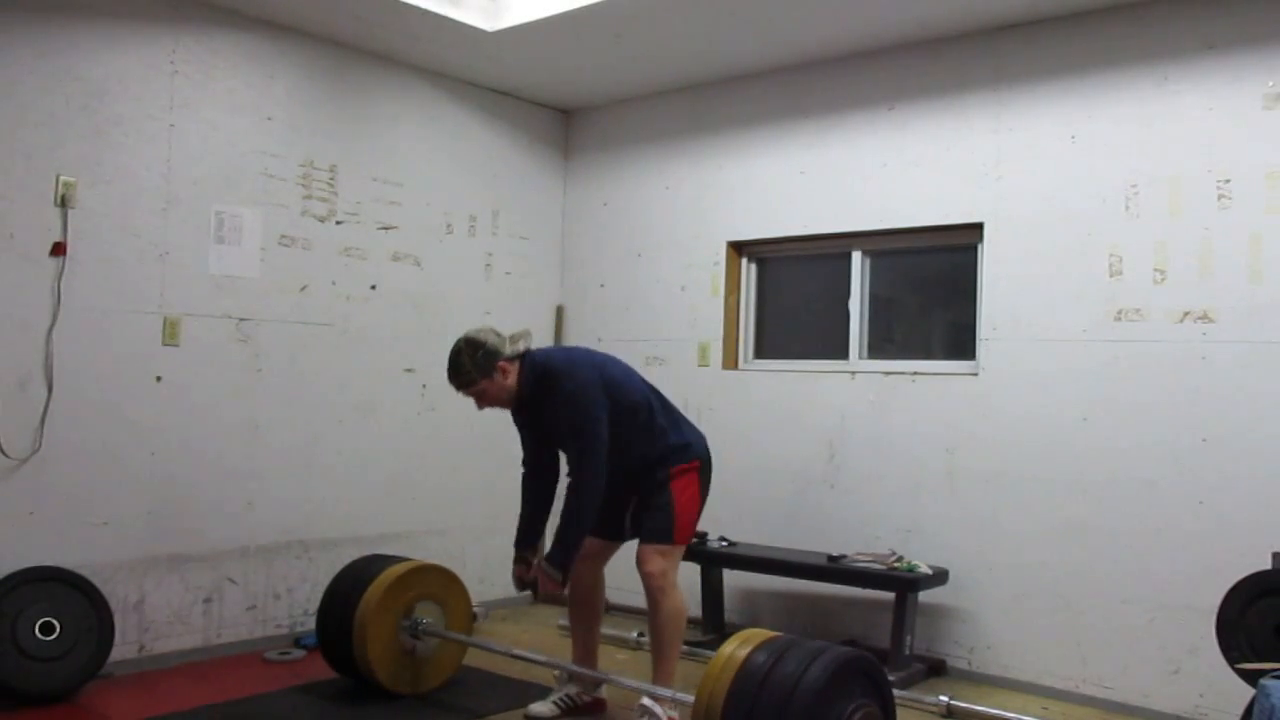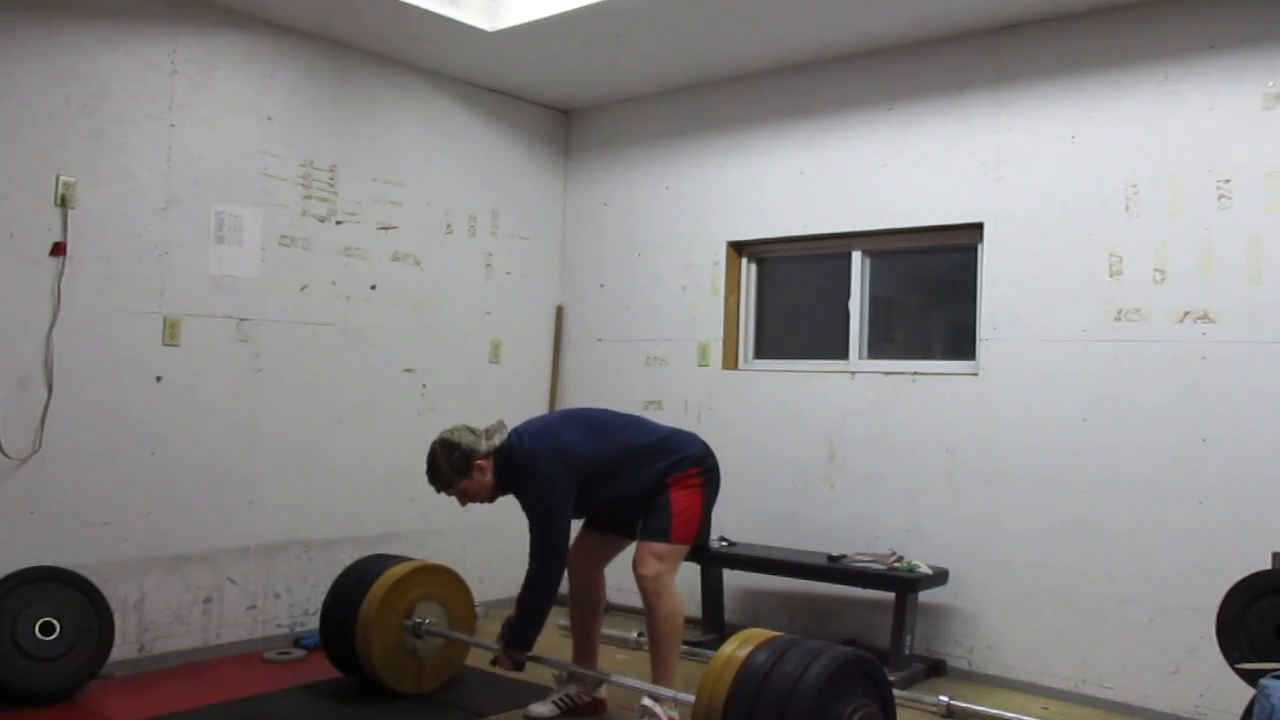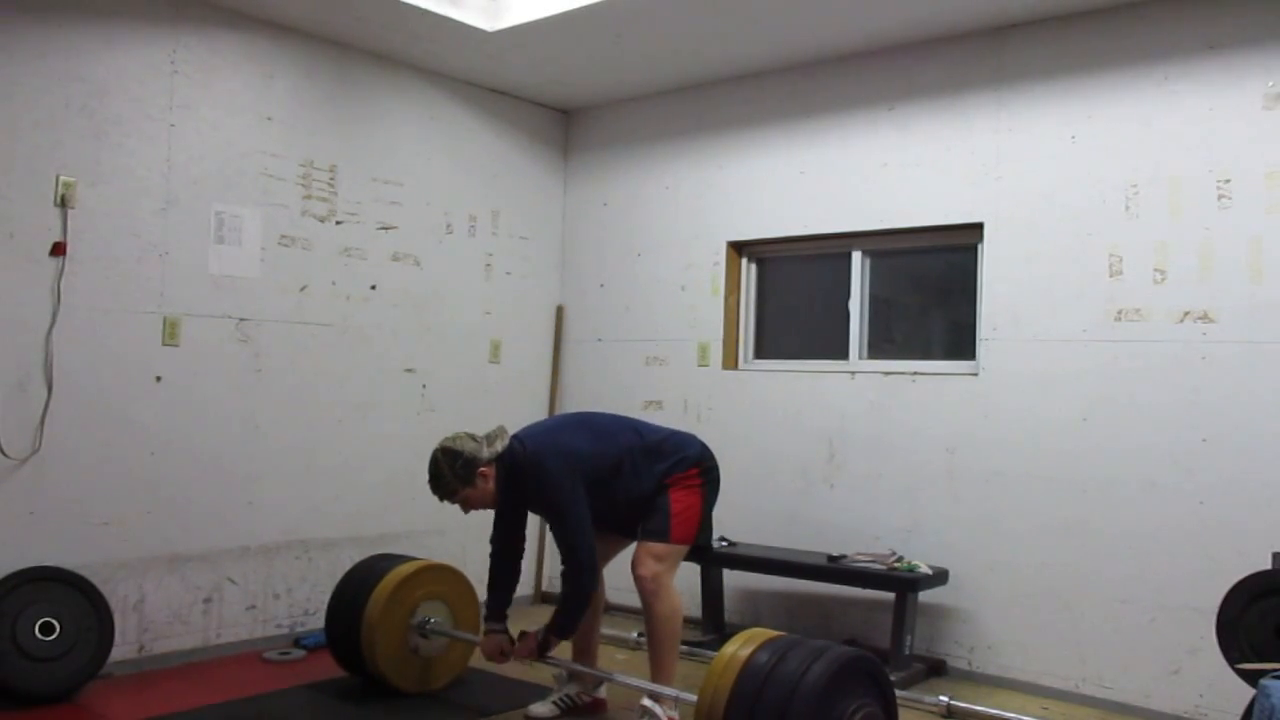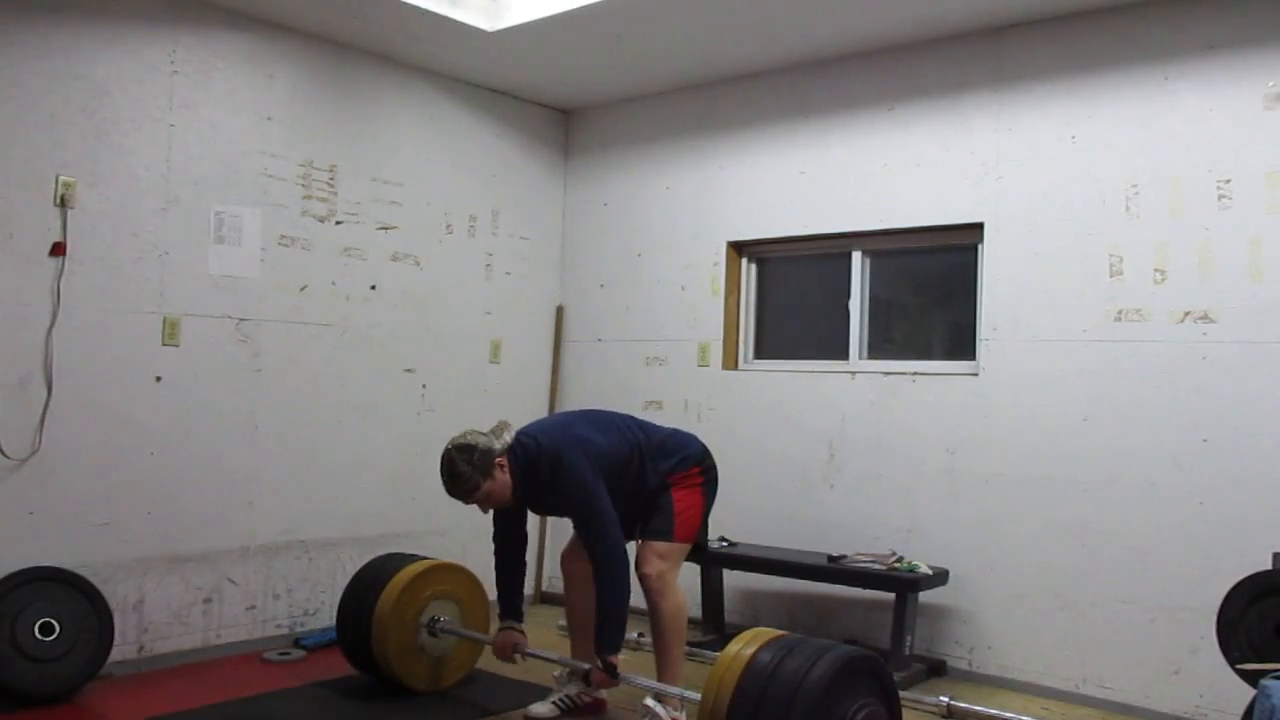
dt=0.5s
person 1, frame 1
left shoulder: (571, 381)
right shoulder: (528, 393)
left elbow: (586, 478)
right elbow: (539, 473)
left wrist: (556, 563)
right wrist: (526, 549)
left hip: (675, 460)
right hip: (627, 465)
left knee: (654, 568)
right knee: (584, 557)
right ankle: (584, 687)
person 1, frame 2
left shoulder: (541, 465)
right shoulder: (516, 457)
left elbow: (549, 560)
right elbow: (547, 551)
left wrist: (517, 644)
right wrist: (519, 618)
left hip: (682, 470)
right hip: (637, 480)
left knee: (650, 571)
right knee: (580, 561)
right ankle: (585, 687)
person 1, frame 3
left shoulder: (547, 469)
right shoulder: (510, 467)
left elbow: (584, 562)
right elbow: (507, 550)
left wrist: (549, 638)
right wrist: (494, 625)
left hip: (682, 471)
right hip: (635, 483)
left knee: (649, 573)
right knee: (576, 560)
right ankle: (585, 688)
person 1, frame 4
left shoulder: (564, 465)
right shoulder: (513, 464)
left elbow: (610, 554)
right elbow: (509, 546)
left wrist: (607, 652)
right wrist: (509, 621)
left hip: (681, 472)
right hip: (633, 483)
left knee: (653, 571)
right knee: (574, 562)
right ankle: (584, 687)
